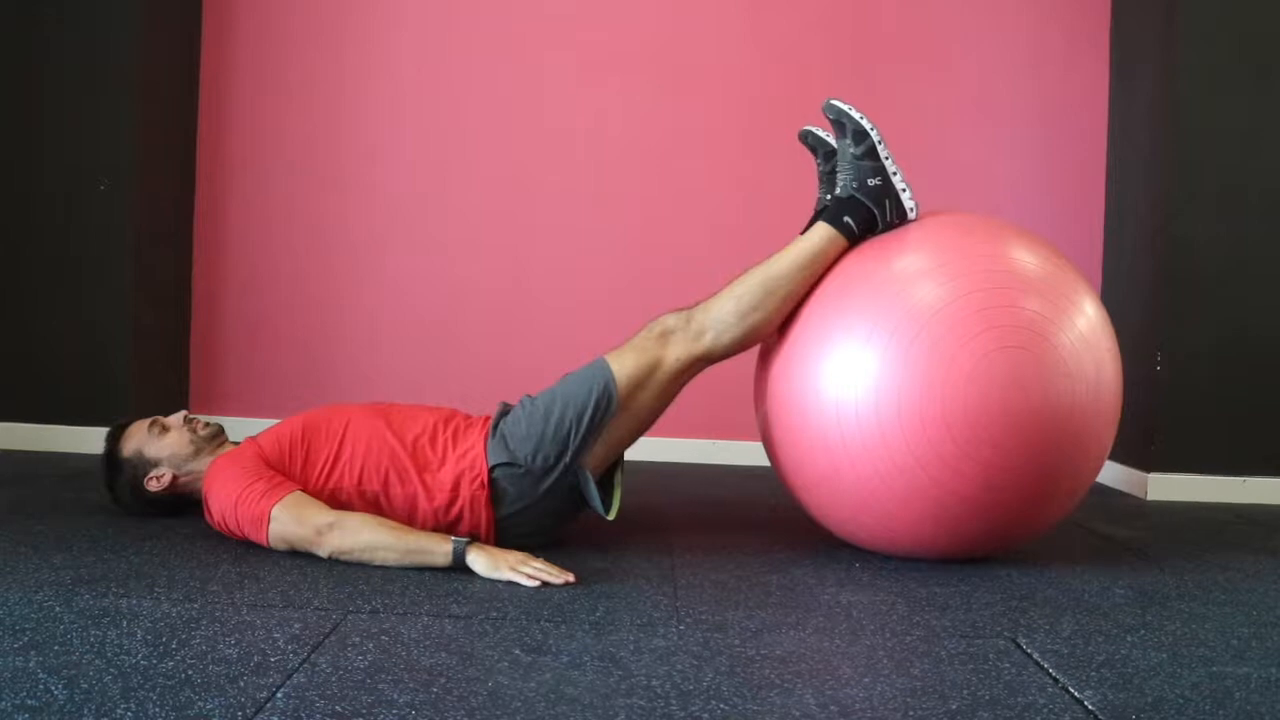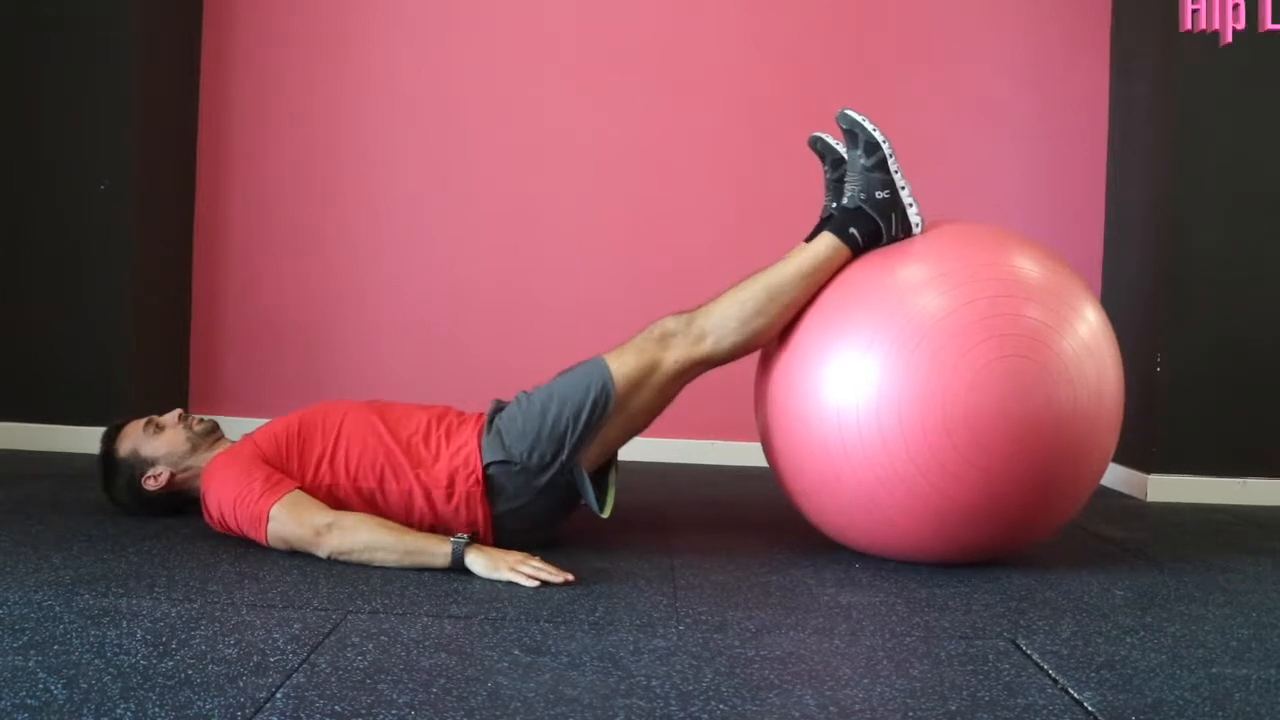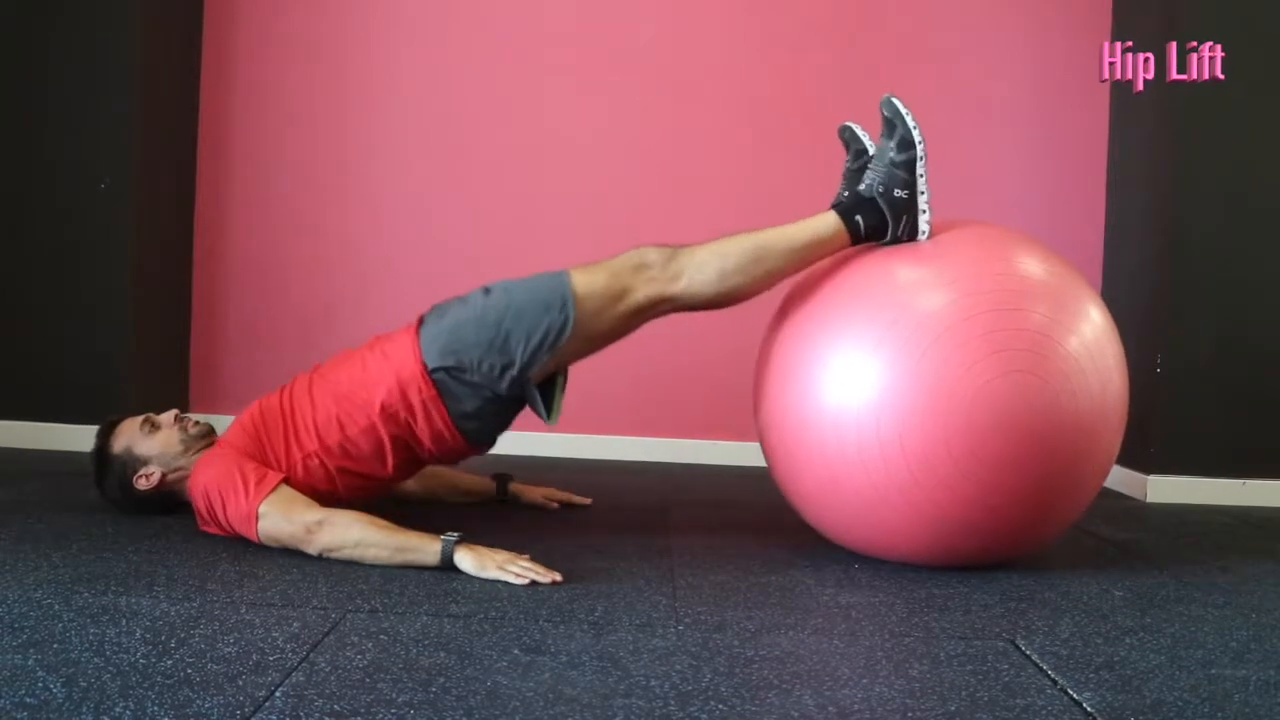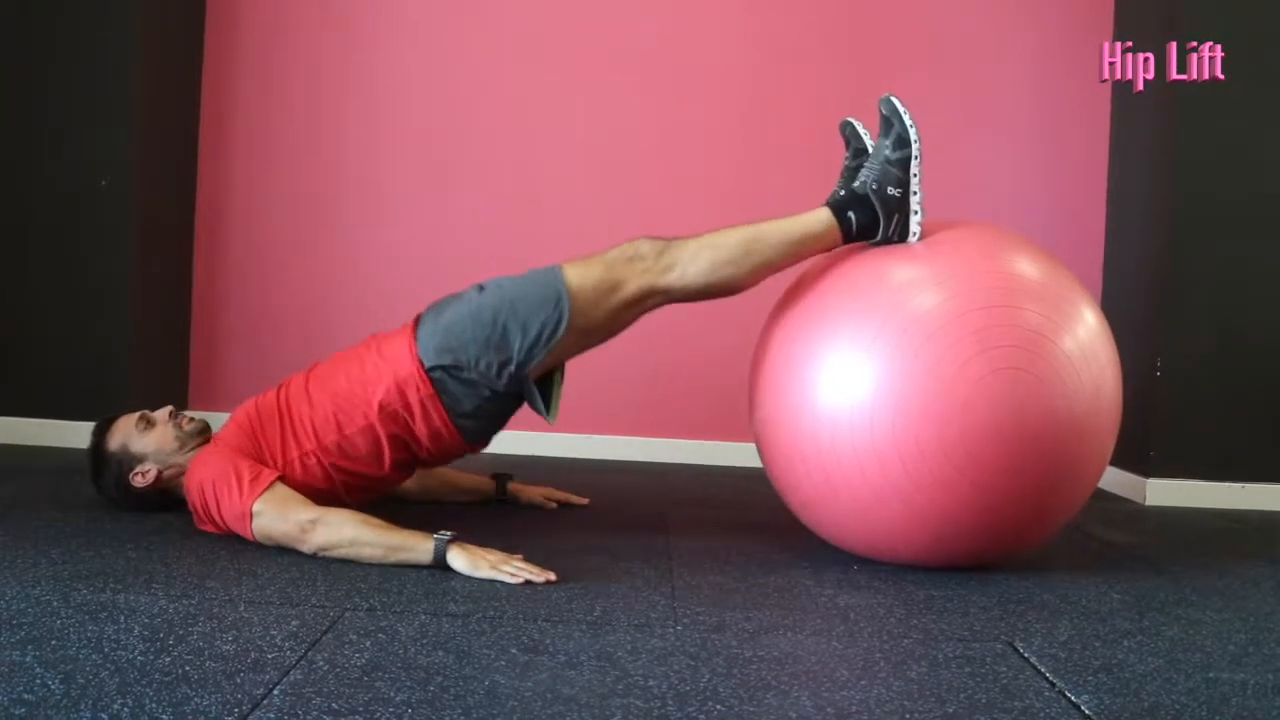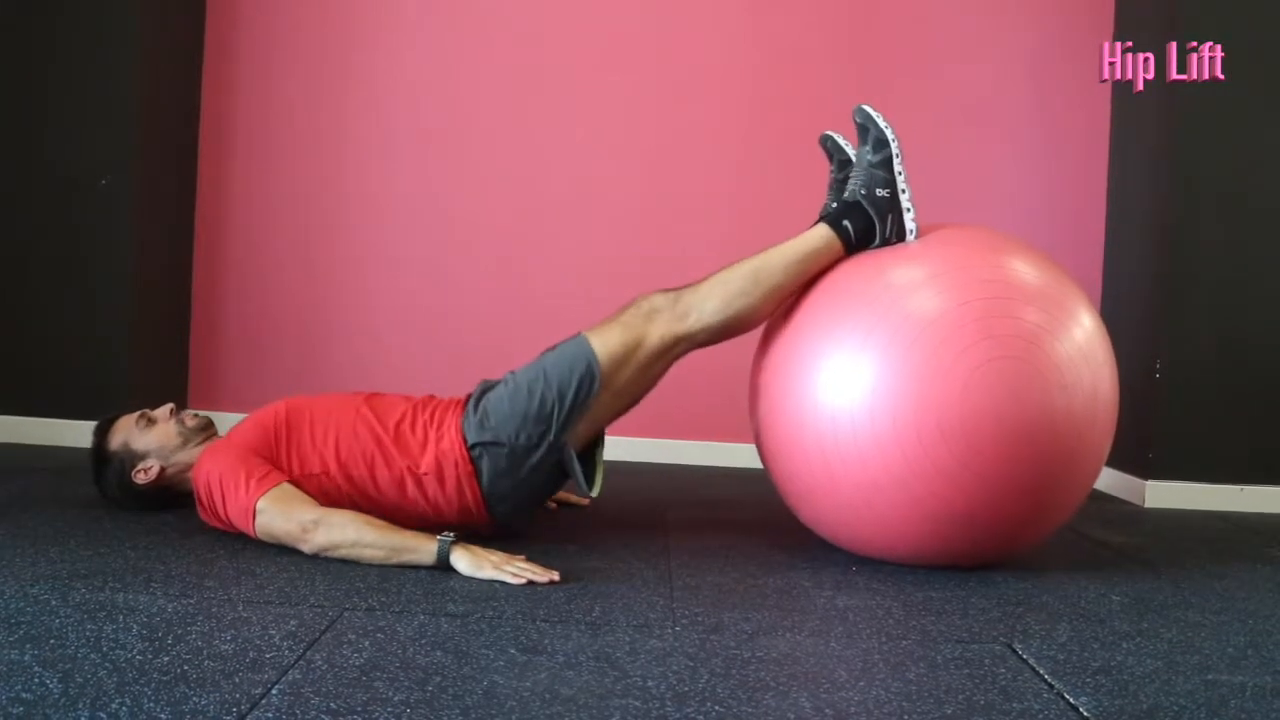
dt=0.7s
person 1, frame 1
left shoulder: (257, 464)
right shoulder: (232, 487)
right elbow: (328, 535)
right wrist: (470, 551)
left hip: (494, 454)
right hip: (500, 479)
left knee: (675, 337)
right knee: (677, 341)
left ankle: (834, 223)
right ankle: (853, 215)
person 1, frame 2
left shoulder: (254, 462)
right shoulder: (232, 484)
right elbow: (327, 535)
left wrist: (540, 483)
right wrist: (469, 550)
left hip: (489, 461)
right hip: (491, 472)
left knee: (673, 338)
right knee: (675, 343)
left ankle: (837, 230)
right ankle: (859, 226)
person 1, frame 3
left shoulder: (235, 465)
right shoulder: (217, 485)
right elbow: (315, 532)
right wrist: (454, 552)
left hip: (444, 374)
right hip: (445, 373)
left knee: (648, 277)
right knee: (650, 274)
left ankle: (852, 217)
right ankle: (864, 217)
person 1, frame 4
left shoulder: (233, 460)
right shoulder: (213, 483)
right elbow: (309, 530)
right wrist: (446, 551)
left hip: (436, 382)
left knee: (638, 266)
right knee: (647, 265)
left ankle: (847, 215)
right ankle: (859, 214)
person 1, frame 5
left shoulder: (240, 460)
right shoulder: (222, 475)
right elbow: (313, 530)
left wrist: (517, 486)
right wrist: (452, 550)
left hip: (472, 442)
right hip: (477, 454)
left knee: (664, 318)
right knee: (664, 321)
left ankle: (840, 229)
right ankle: (855, 224)
